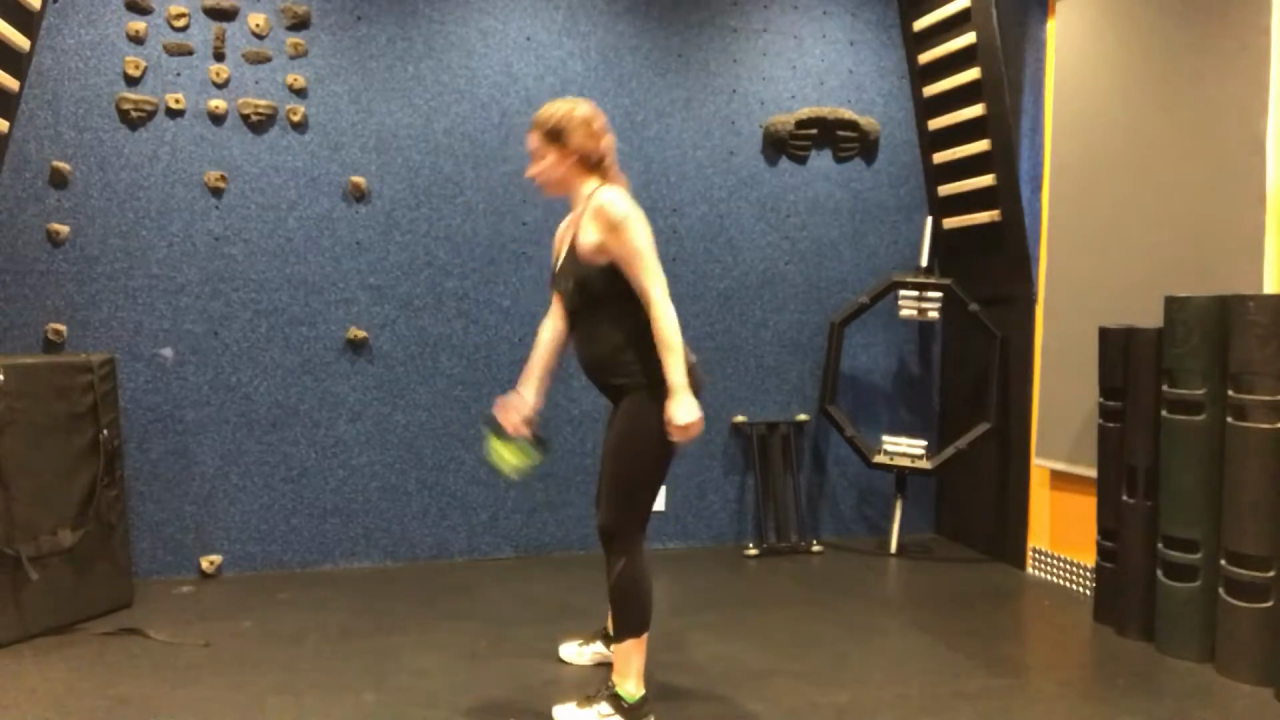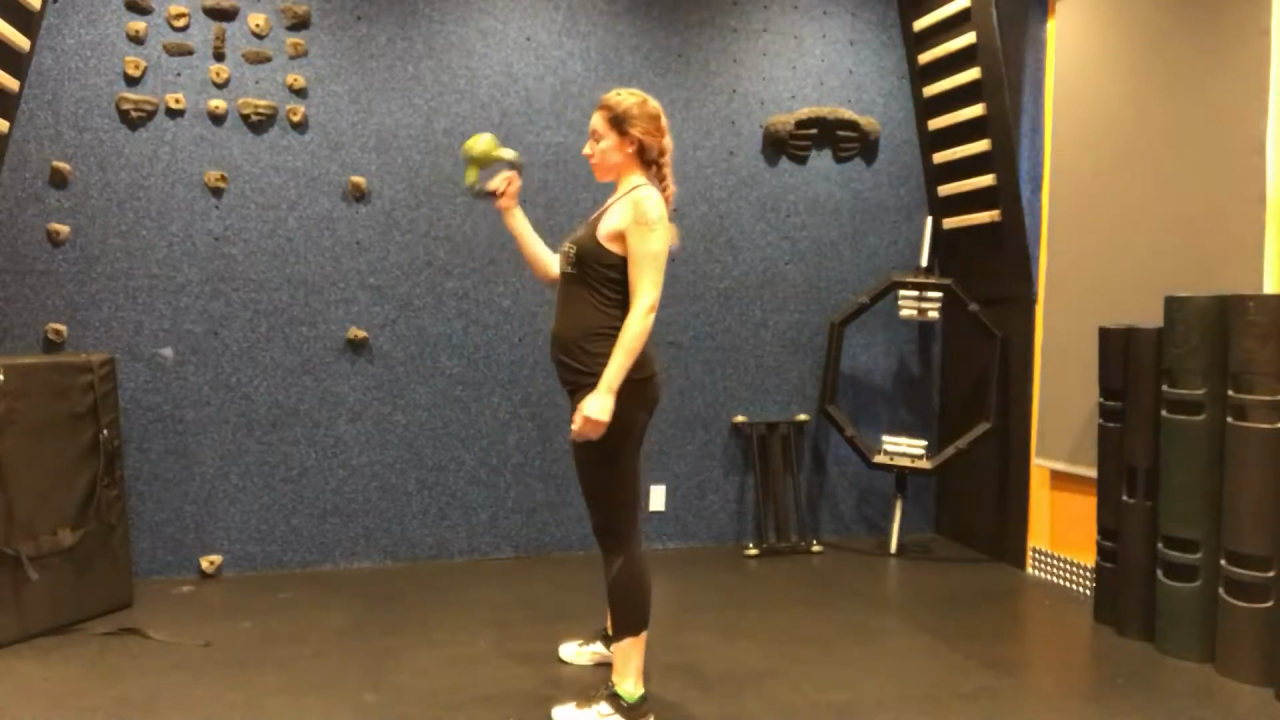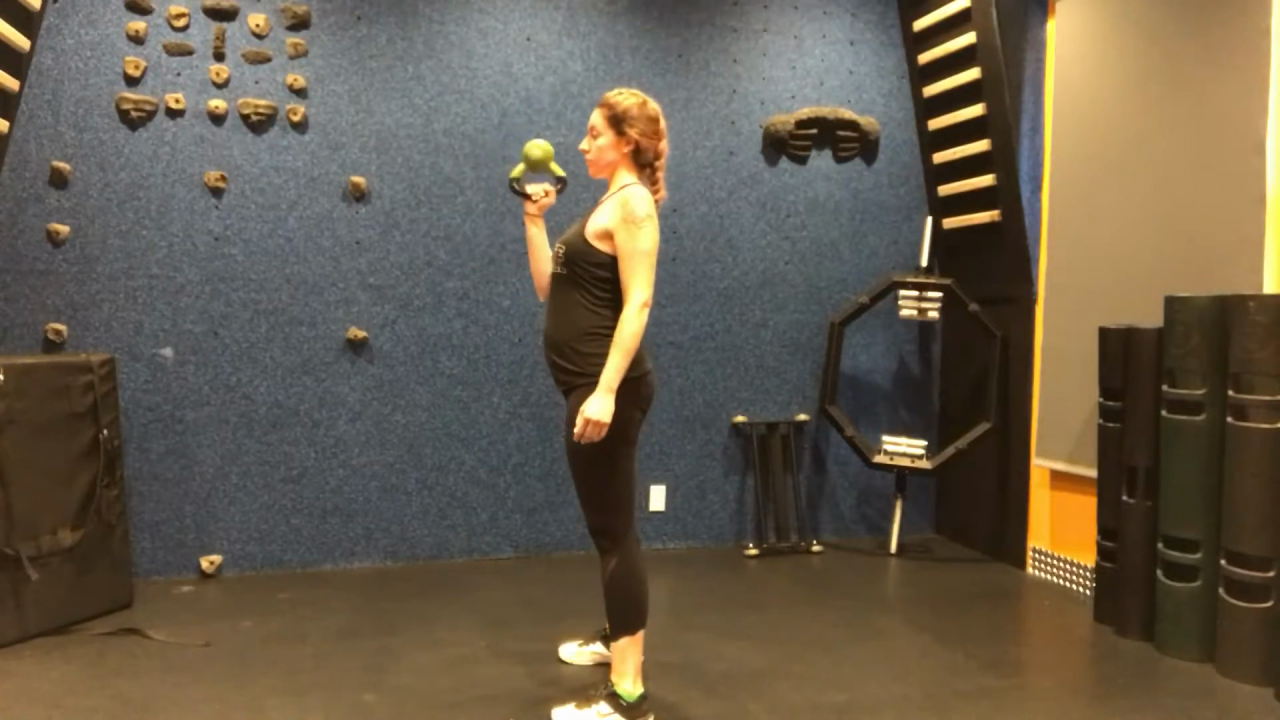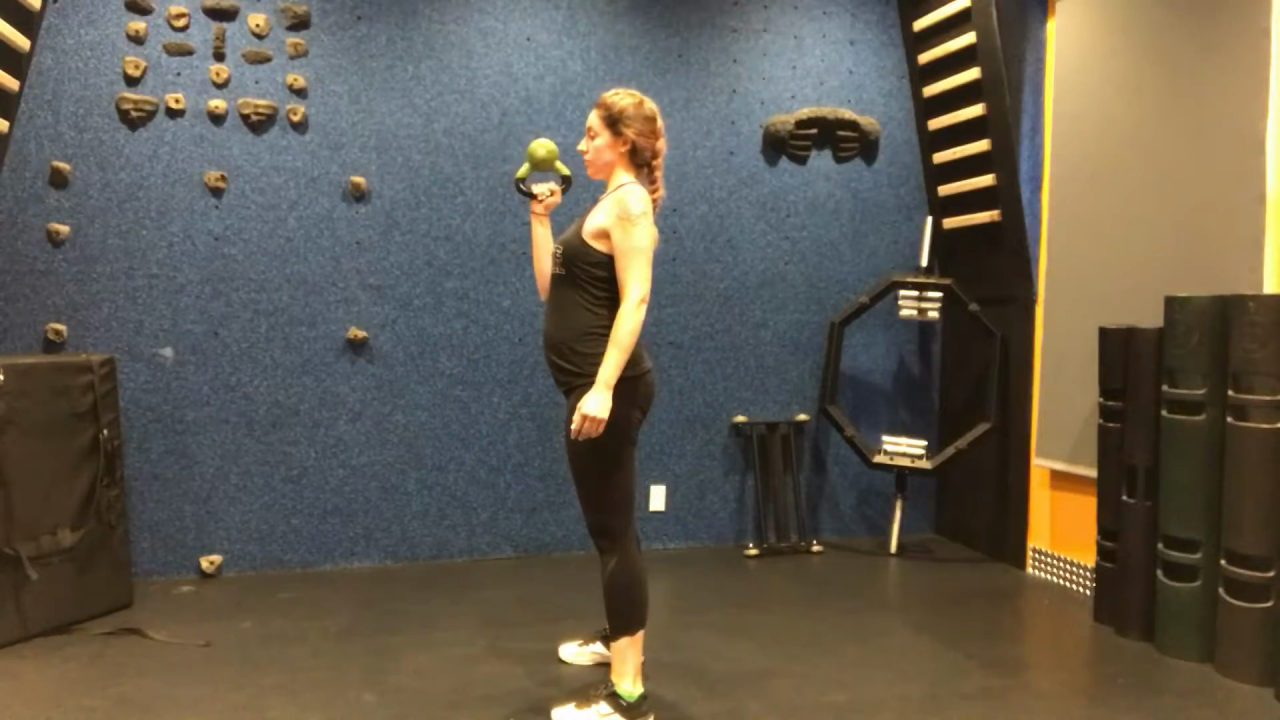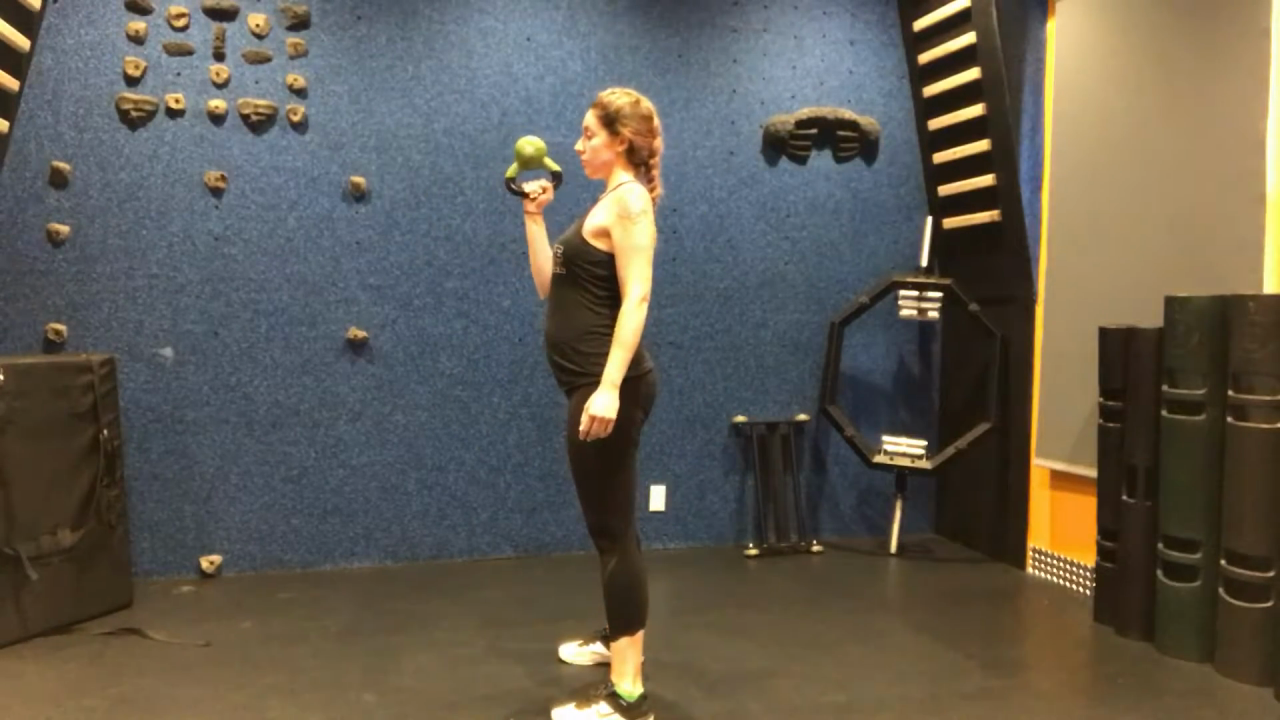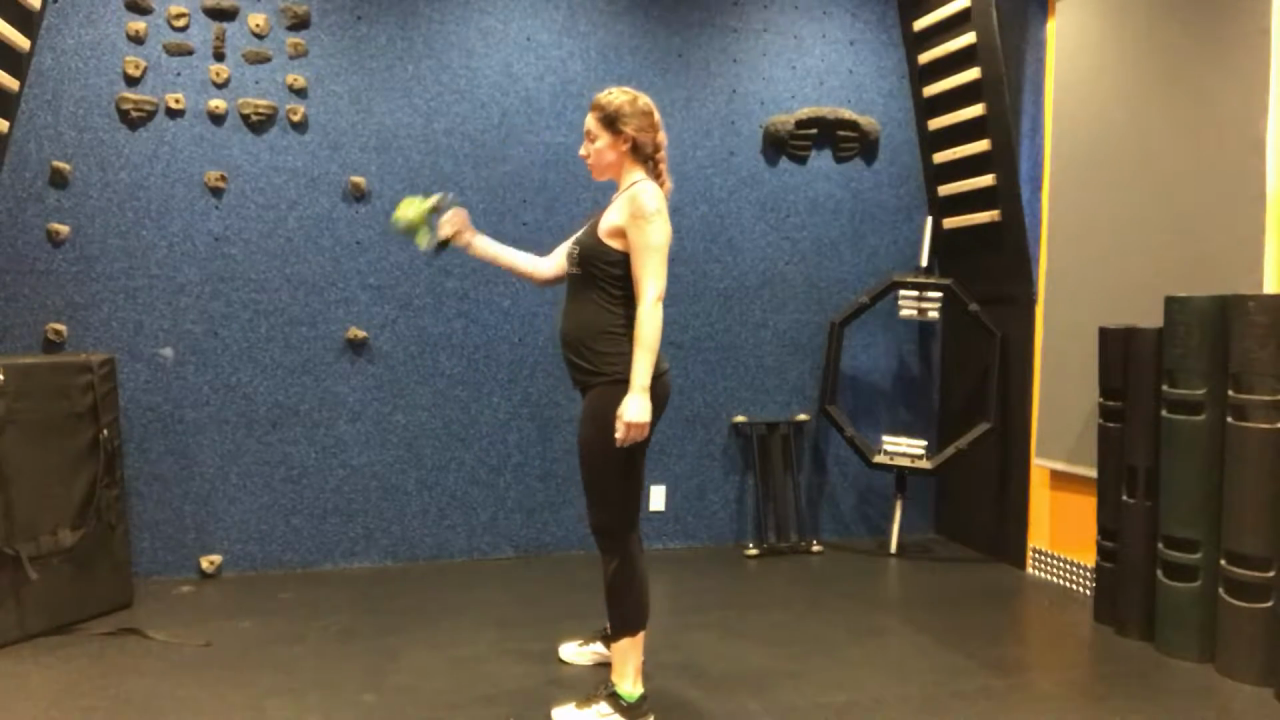
dt=0.4s
person 1, frame 1
left shoulder: (609, 210)
right shoulder: (569, 227)
left elbow: (658, 300)
right elbow: (561, 314)
left wrist: (682, 392)
right wrist: (528, 393)
left hip: (653, 391)
right hip: (632, 391)
left knee: (621, 527)
right knee: (615, 517)
right ankle: (619, 637)
person 1, frame 2
left shoulder: (643, 204)
right shoulder: (614, 204)
left elbow: (644, 307)
right elbow: (555, 271)
left wrist: (607, 392)
right wrist: (511, 211)
left hip: (614, 388)
right hip: (593, 383)
left knee: (617, 530)
right knee: (609, 523)
right ankle: (617, 635)
person 1, frame 3
left shoulder: (632, 203)
right shoulder: (607, 204)
left elbow: (638, 304)
right elbow: (549, 288)
left wrist: (606, 392)
right wrist: (534, 220)
left hip: (607, 387)
right hip: (589, 383)
left knee: (613, 529)
right knee: (607, 523)
right ankle: (618, 635)
person 1, frame 4
left shoulder: (629, 201)
right shoulder: (605, 204)
left elbow: (634, 301)
right elbow: (550, 288)
left wrist: (603, 388)
right wrist: (540, 218)
left hip: (608, 387)
right hip: (590, 383)
left knee: (612, 529)
right knee: (608, 524)
right ankle: (618, 636)
person 1, frame 5
left shoulder: (629, 199)
right shoulder: (607, 205)
left elbow: (636, 300)
right elbow: (550, 286)
left wrist: (609, 387)
right wrist: (534, 217)
left hip: (608, 386)
right hip: (592, 383)
left knee: (612, 529)
right knee: (609, 523)
right ankle: (619, 635)
person 1, frame 6
left shoulder: (645, 201)
right shoulder: (613, 211)
left elbow: (651, 302)
right elbow: (547, 269)
left wrist: (639, 392)
right wrist: (472, 241)
left hip: (622, 388)
right hip: (603, 386)
left knee: (614, 527)
right knee: (611, 523)
right ankle: (623, 635)
